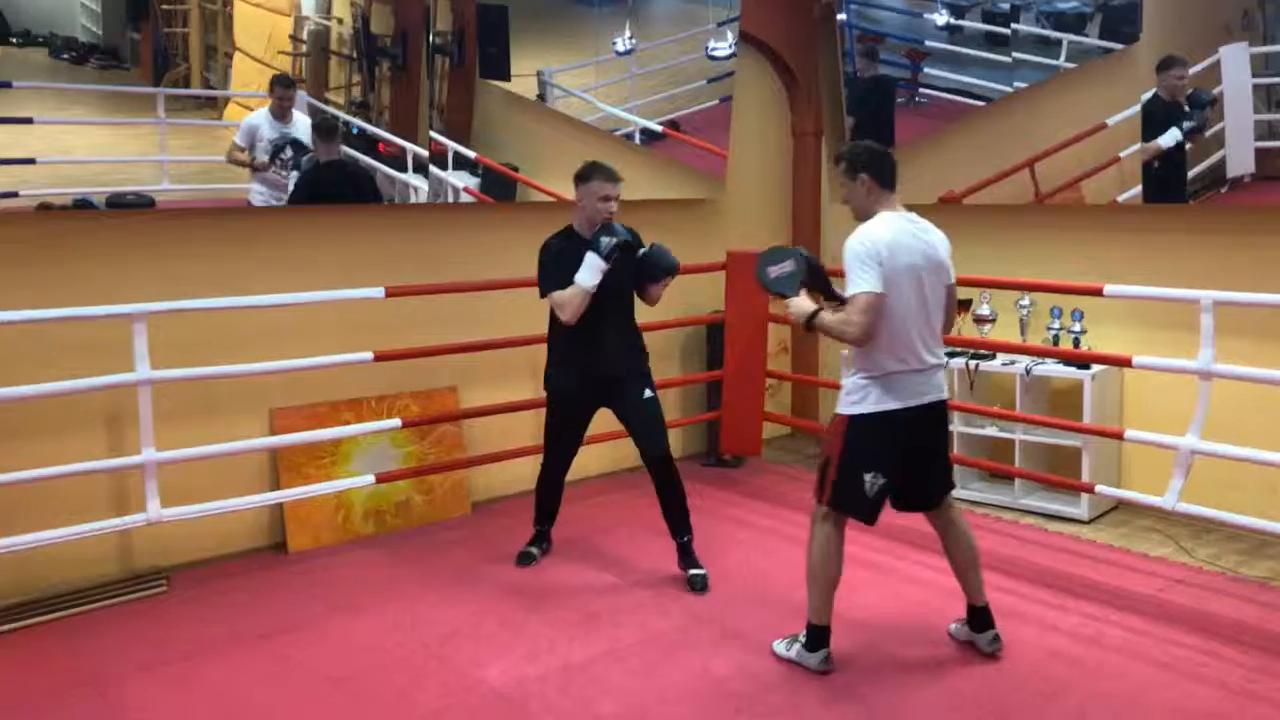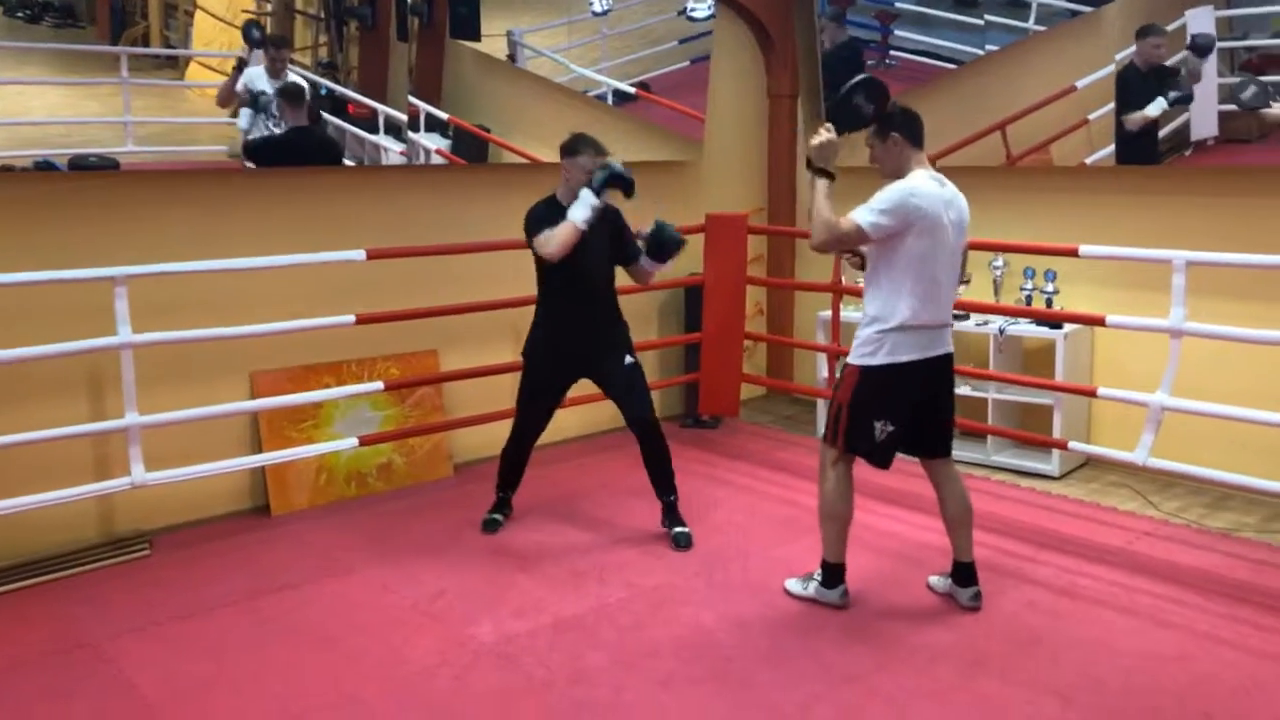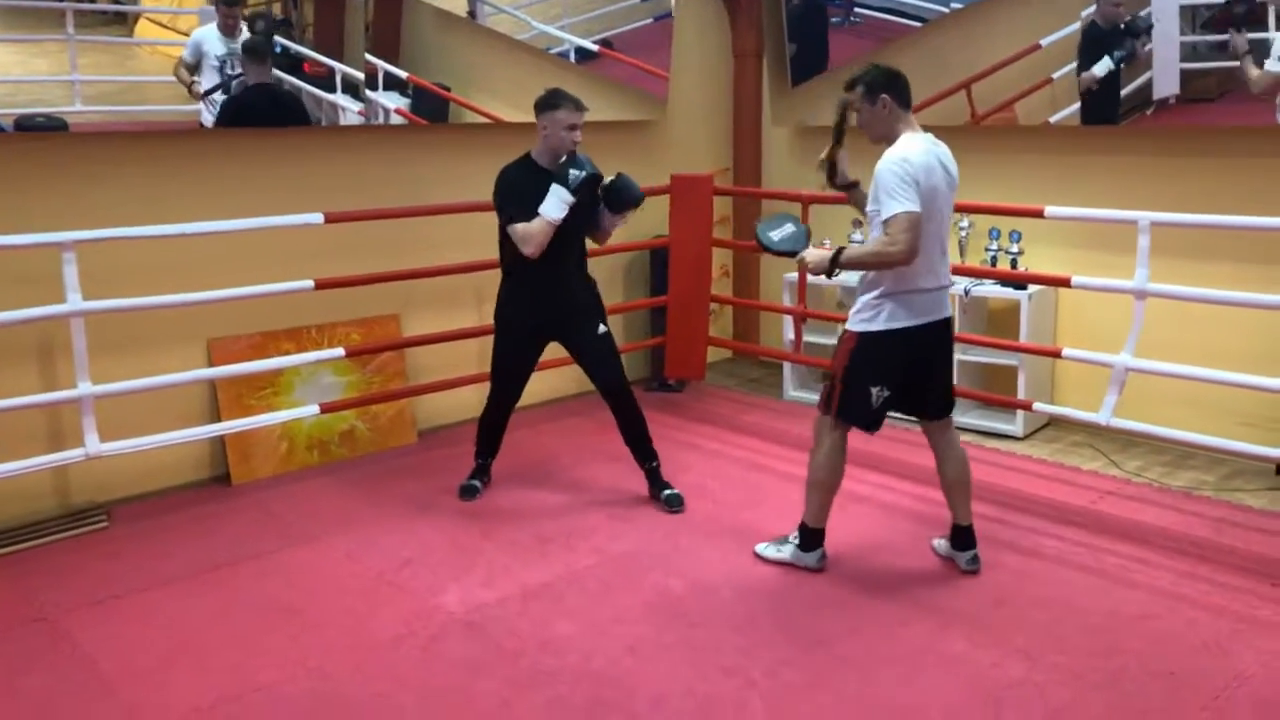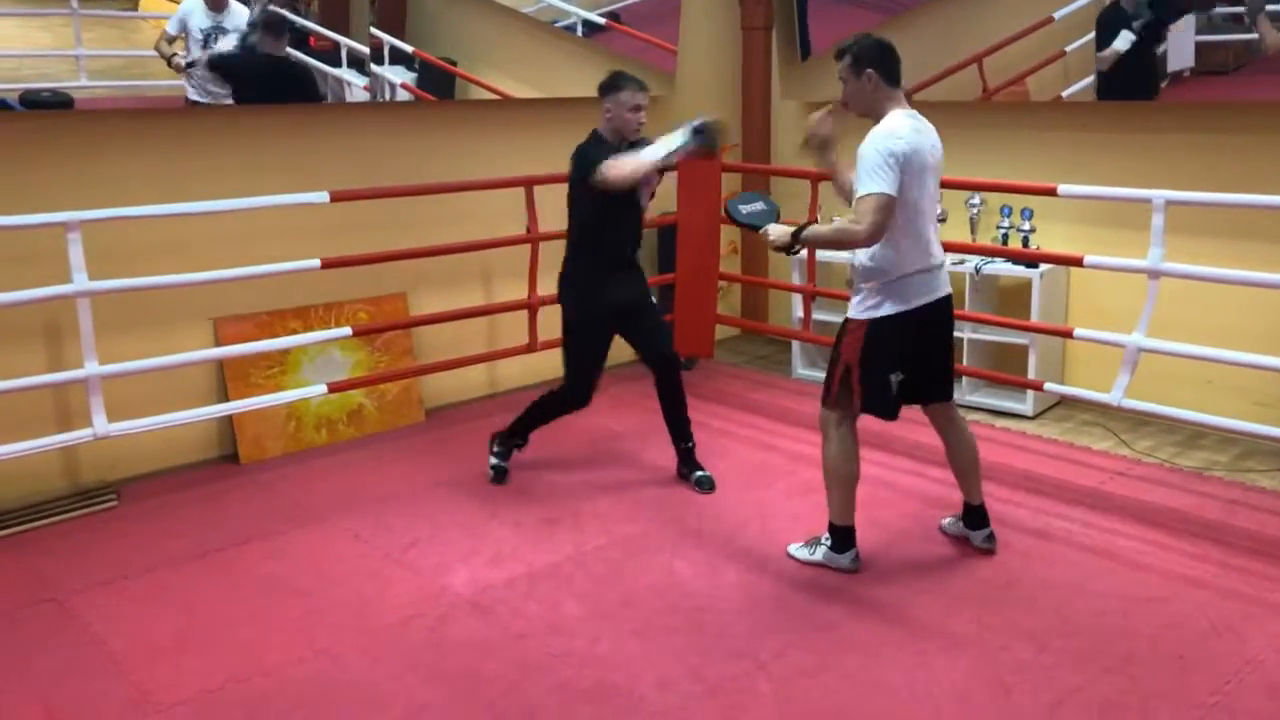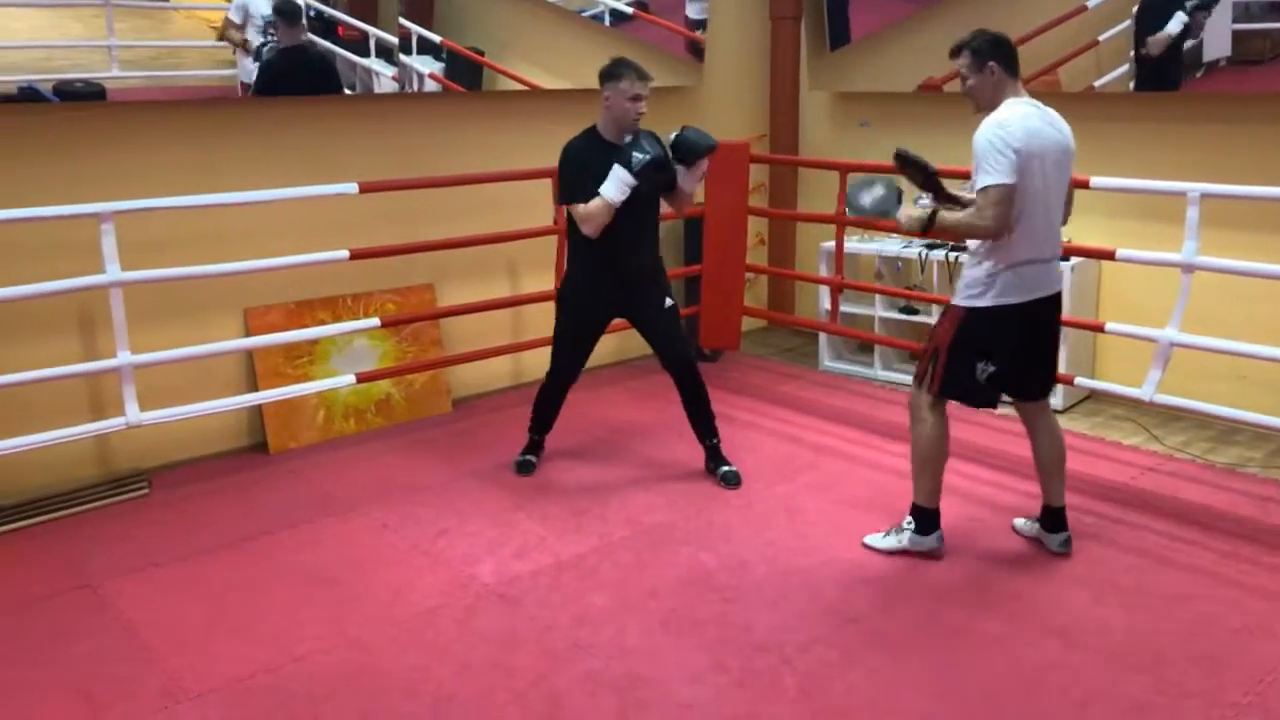
dt=0.7s
person 1, frame 1
left shoulder: (866, 240)
right shoulder: (934, 238)
left elbow: (858, 329)
left wrist: (812, 314)
left hip: (872, 405)
right hip: (928, 398)
left knee: (828, 515)
right knee: (941, 508)
left ankle: (815, 641)
right ankle: (981, 623)
person 1, frame 2
left shoulder: (902, 197)
right shoulder: (954, 199)
left elbow: (824, 238)
left wrist: (822, 170)
left hip: (886, 355)
right hip: (936, 352)
left knee: (835, 458)
right knee: (939, 462)
left ankle: (831, 580)
right ankle: (965, 578)
person 1, frame 3
left shoulder: (897, 161)
right shoulder: (940, 154)
left elbow: (900, 249)
left wrist: (831, 258)
right wrist: (850, 184)
left hip: (887, 321)
right hip: (934, 317)
left knee: (831, 424)
right knee: (939, 426)
left ankle: (808, 541)
right ankle: (963, 542)
person 1, frame 4
left shoulder: (883, 141)
right shoulder: (921, 131)
left elbow: (866, 229)
left wrist: (792, 236)
right wrist: (830, 155)
left hip: (887, 305)
right hip: (930, 295)
left knee: (836, 415)
right knee: (941, 406)
left ankle: (840, 543)
right ankle: (975, 520)
person 1, frame 5
left shoulder: (997, 129)
right shoulder: (1057, 126)
left elbow: (992, 223)
left wrist: (929, 219)
left hip: (990, 295)
right hip: (1042, 290)
left knee: (927, 398)
right knee: (1035, 405)
left ankle: (923, 525)
right ankle: (1054, 523)
person 2, frame 1
left shoulder: (627, 239)
right shoulder: (556, 248)
left elbow: (648, 298)
right elbow: (567, 312)
left wrist: (660, 278)
right wrist: (597, 259)
left hip: (627, 369)
right hip: (572, 375)
left knee: (659, 457)
right knee: (556, 461)
left ankle: (687, 551)
right ankle: (541, 534)
person 2, frame 2
left shoulder: (610, 217)
right shoulder: (544, 212)
left elbow: (641, 276)
right elbow: (551, 250)
left wrist: (653, 257)
right wrist: (589, 197)
left hip: (608, 341)
right hip: (553, 346)
left knee: (645, 421)
right knee: (527, 428)
left ankle: (671, 510)
right ankle: (503, 499)
person 2, frame 3
left shoulder: (581, 172)
right shoulder: (513, 179)
left elbow: (598, 236)
right elbow: (530, 245)
left wrist: (615, 211)
right wrist: (562, 192)
left hip: (579, 304)
right hip: (523, 310)
left knee: (617, 389)
right knee: (503, 395)
left ankle: (654, 475)
right ankle: (482, 467)
person 2, frame 4
left shoulder: (632, 151)
right shoulder: (592, 153)
right elbow: (617, 176)
left wrist: (650, 180)
right wrist: (675, 144)
left hip: (626, 284)
right hip: (589, 292)
left knee: (664, 365)
right knee: (577, 392)
left ankle: (687, 458)
right ankle: (507, 441)
person 2, frame 5
left shoulder: (651, 144)
right shoulder: (578, 152)
left elbow: (678, 205)
right elbow: (589, 224)
left wrist: (691, 173)
right wrist: (624, 173)
left hip: (646, 280)
right hip: (590, 285)
left knee: (683, 363)
right knee: (563, 371)
left ankle: (714, 451)
right ankle: (534, 442)
